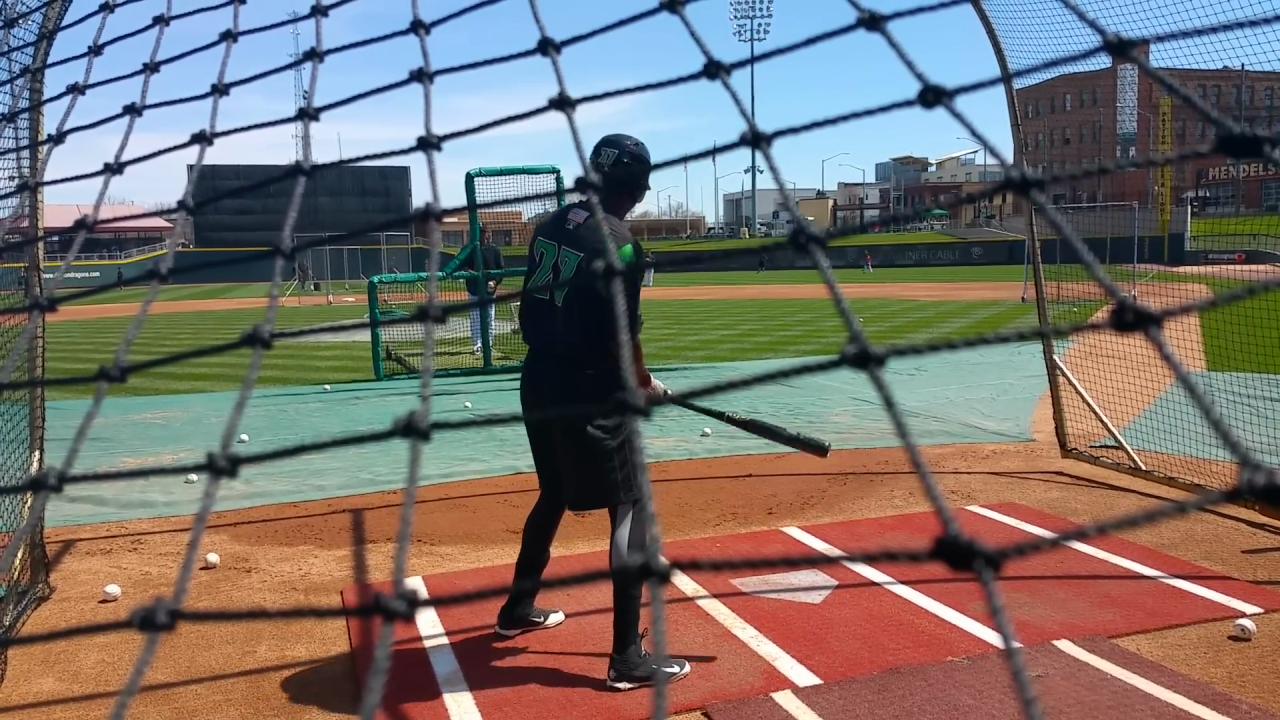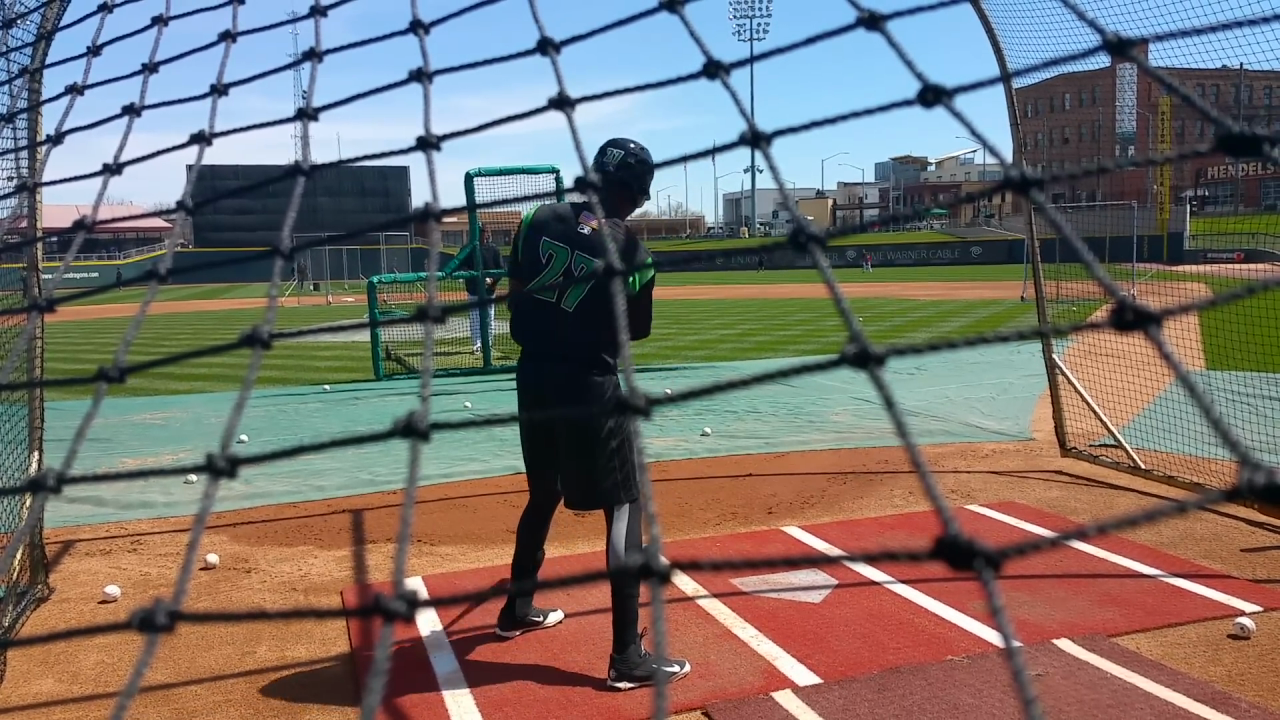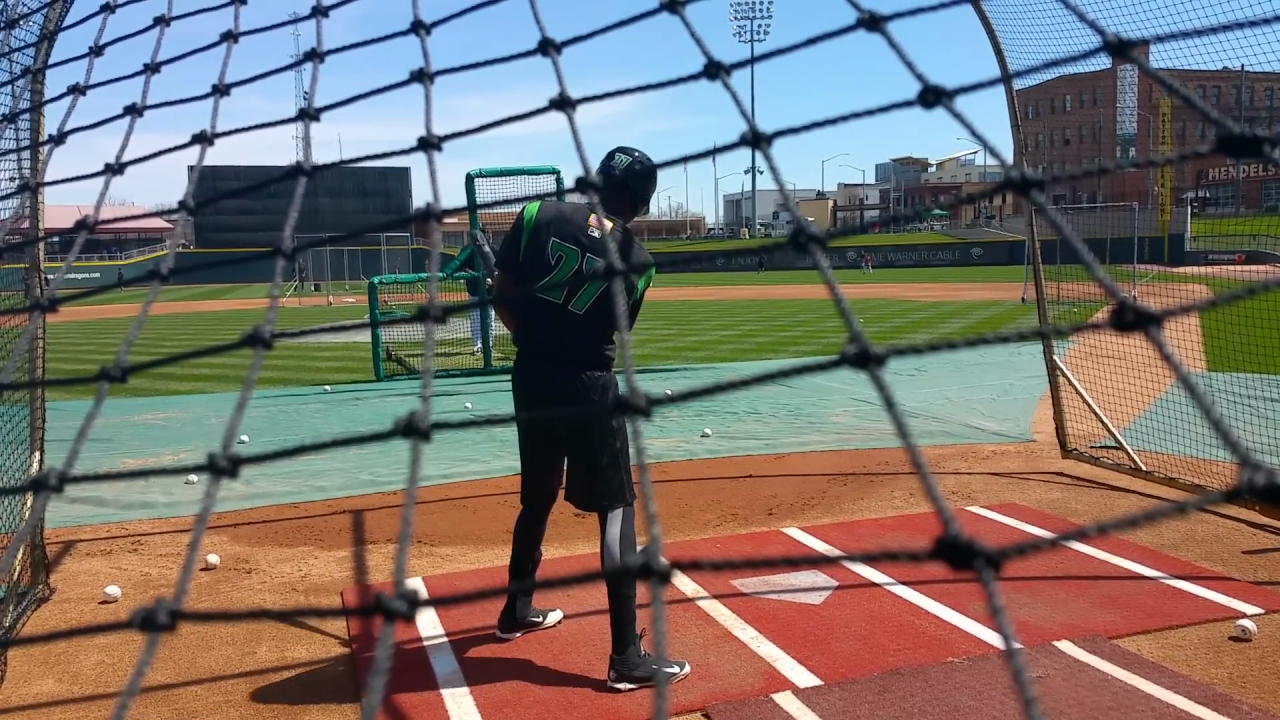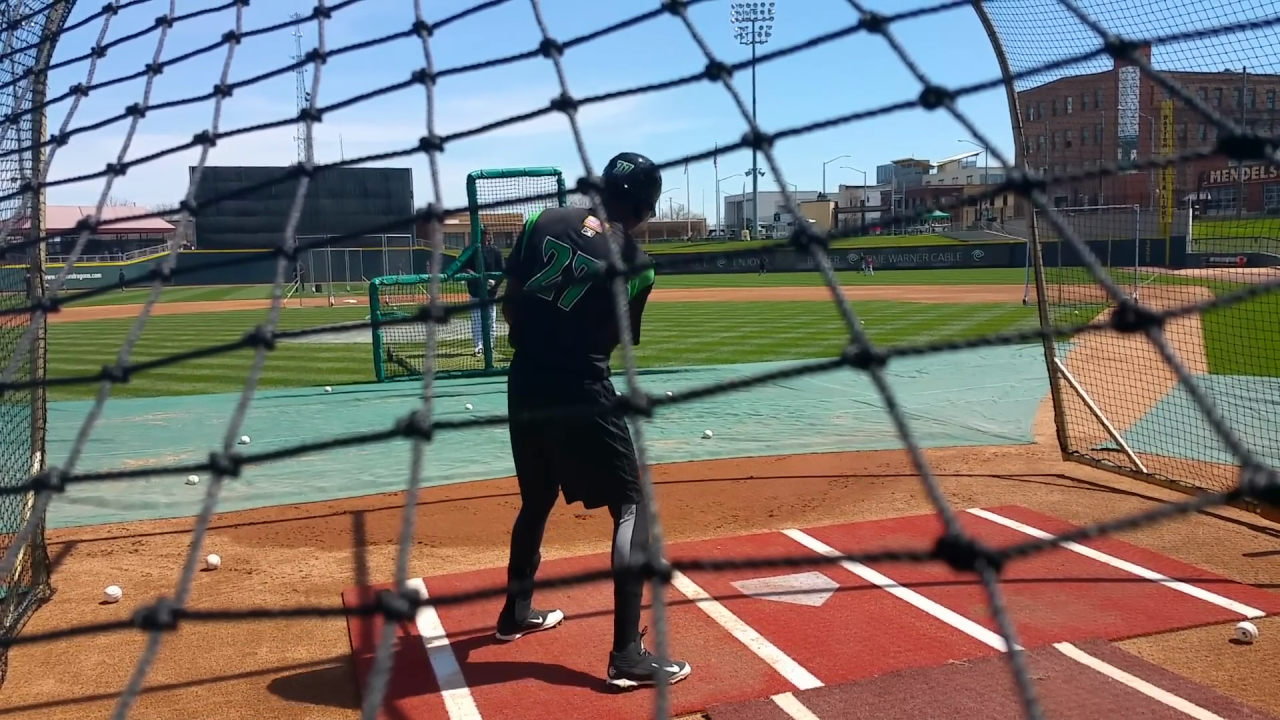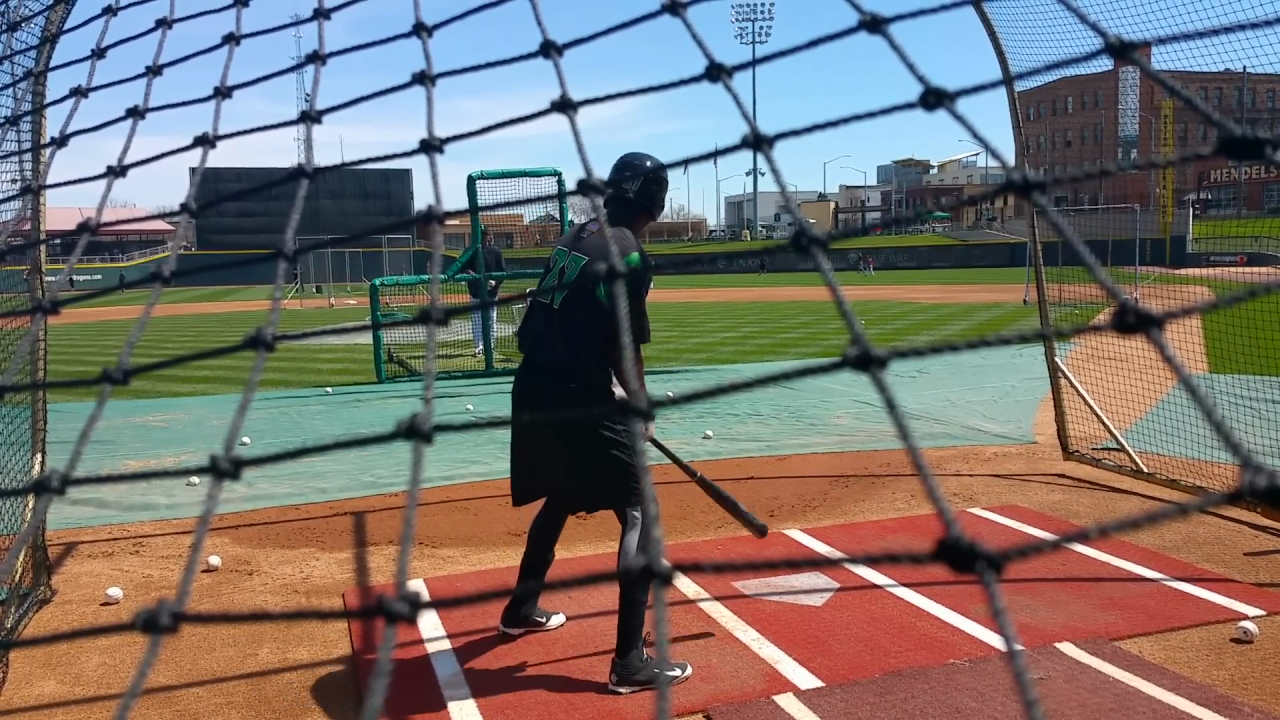
dt=0.2s
person 1, frame 1
left shoulder: (551, 224)
right shoulder: (620, 244)
right elbow: (620, 338)
right wrist: (644, 381)
left hip: (540, 377)
right hip: (588, 386)
left knee: (554, 494)
right knee: (629, 508)
left ankle: (518, 608)
right ankle: (627, 656)
person 1, frame 2
left shoulder: (539, 220)
right shoulder: (634, 254)
left elbow: (516, 298)
right elbow: (626, 334)
left hip: (533, 375)
right hip: (589, 385)
left knee: (544, 494)
right knee: (623, 508)
left ankle: (517, 609)
right ankle: (627, 656)
person 1, frame 3
left shoulder: (539, 215)
right shoulder: (637, 261)
left elbow: (502, 298)
right elbow: (613, 327)
left hip: (531, 375)
right hip: (588, 384)
left knee: (538, 496)
right knee: (615, 510)
left ankle: (517, 610)
right ankle: (627, 658)
person 1, frame 4
left shoulder: (545, 221)
right shoulder: (636, 264)
left elbow: (510, 303)
right elbow: (618, 339)
left hip: (526, 380)
right hip: (581, 389)
left knee: (537, 499)
right knee: (630, 506)
left ankle: (516, 612)
right ankle: (628, 655)
person 1, frame 5
left shoulder: (573, 238)
right shoulder: (630, 257)
right elbow: (626, 349)
left hip: (531, 386)
right hip: (579, 395)
left knee: (559, 498)
right knee: (639, 513)
left ankle: (521, 608)
right ankle: (629, 661)
